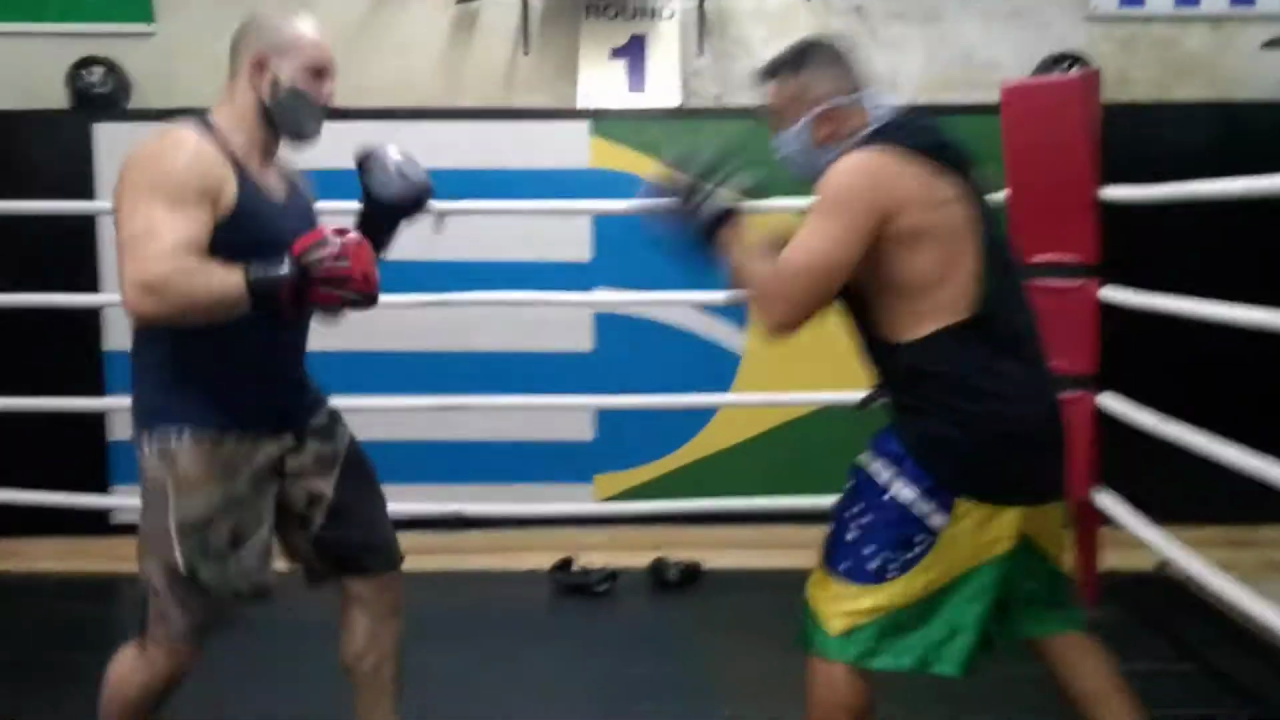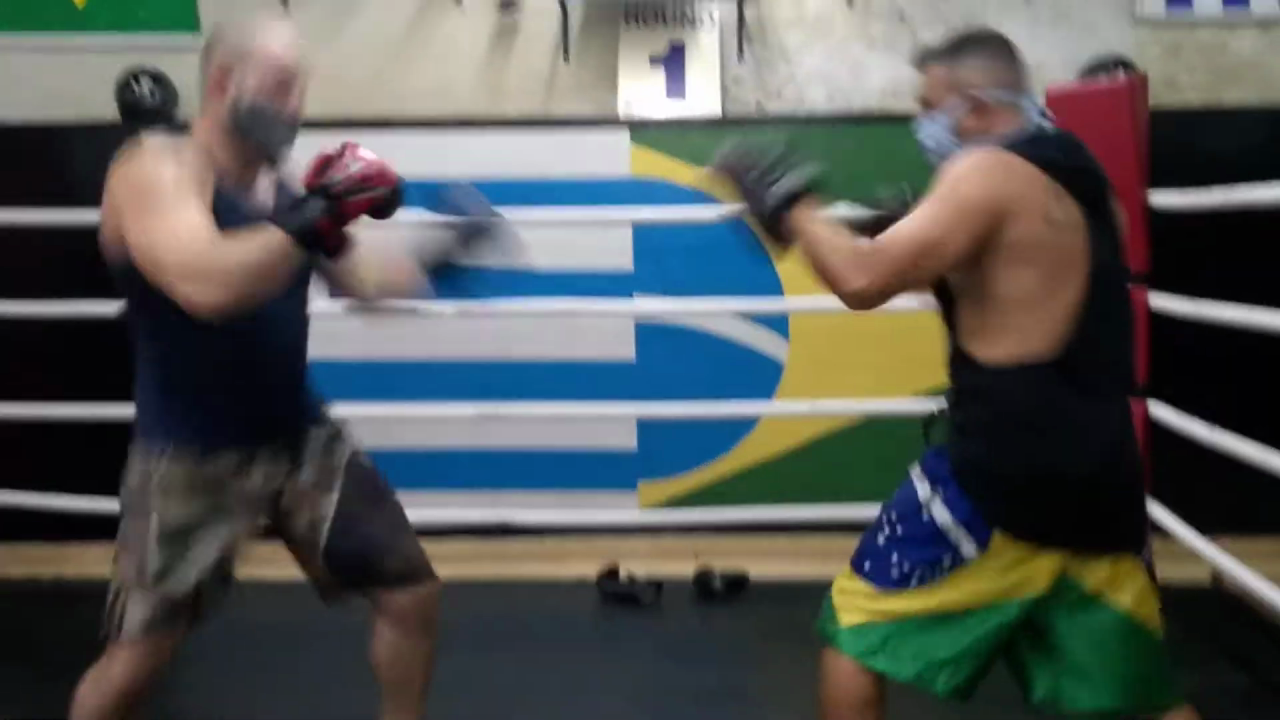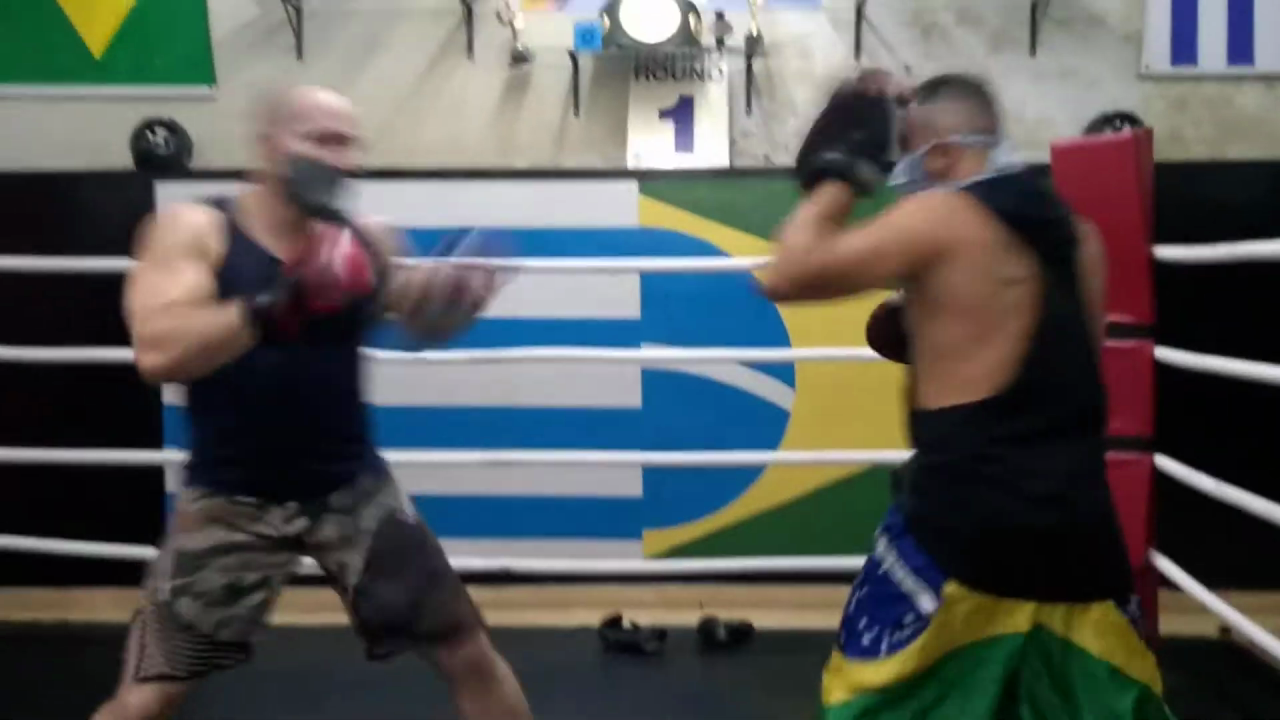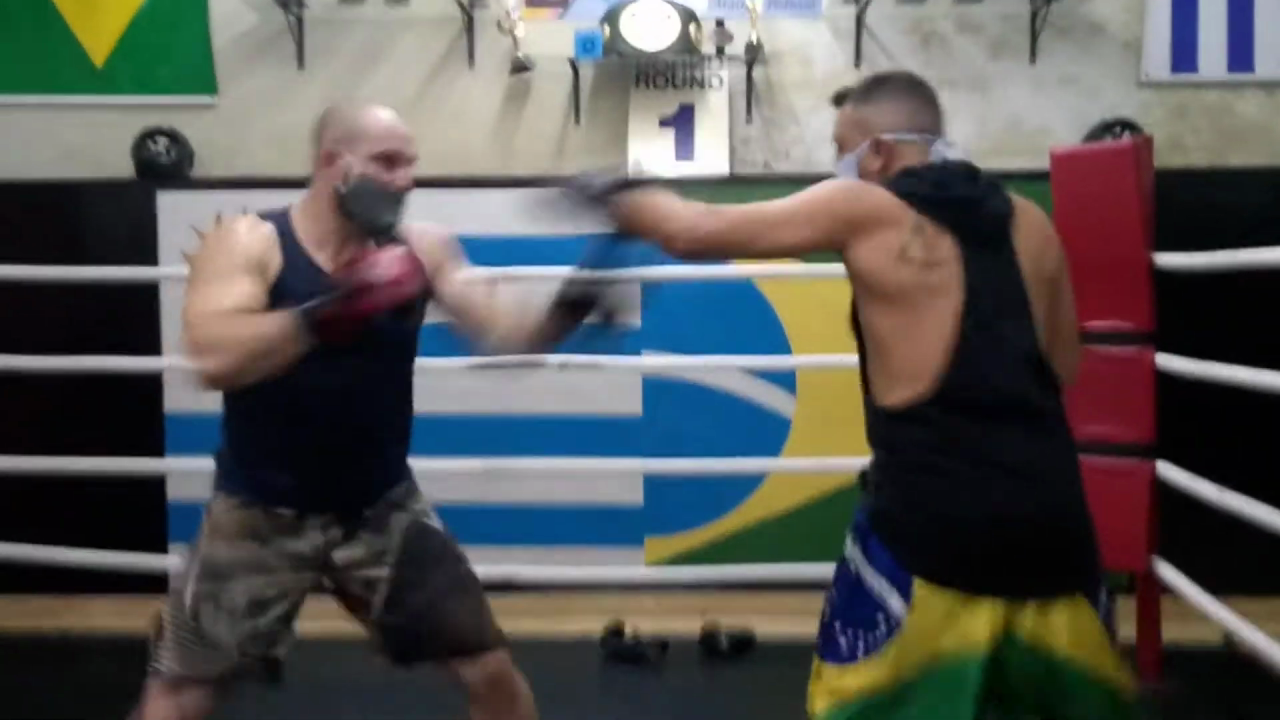
dt=0.2s
person 1, frame 1
left shoulder: (863, 174)
right shoulder: (931, 161)
left elbow: (778, 306)
left wrist: (725, 222)
right wrist: (792, 256)
left hip: (950, 440)
right hip: (1021, 425)
left knee: (839, 624)
right knee: (1048, 614)
person 1, frame 2
left shoulder: (994, 174)
right shoulder: (1079, 182)
left elbow: (863, 280)
left wrist: (788, 199)
left hip: (999, 468)
right hip: (1100, 474)
left knee: (855, 635)
person 1, frame 3
left shoulder: (937, 222)
right shoulder: (1074, 233)
left elbow: (789, 276)
left wrist: (834, 176)
left hip: (963, 523)
right hip: (1077, 525)
person 1, frame 4
left shoulder: (863, 208)
right shoulder: (1029, 223)
left elbow: (700, 231)
left wrist: (619, 195)
left hip: (937, 523)
right hip: (1051, 518)
person 2, frame 1
left shoulder: (284, 177)
right shoulder: (182, 157)
left elbow: (327, 294)
right elbow: (151, 291)
left wrist: (377, 220)
right wrist: (281, 279)
left hip: (299, 420)
right hip: (198, 435)
left knee: (376, 582)
right knee: (170, 646)
person 2, frame 2
left shoulder: (279, 181)
right shoulder: (153, 173)
left elbow: (359, 276)
right elbow: (204, 287)
left wrist: (440, 255)
right wrist: (312, 216)
left hip: (300, 440)
right hip: (191, 459)
left knee: (411, 595)
right knee: (137, 656)
person 2, frame 3
left shoulder: (355, 237)
right shoulder: (191, 231)
left elbow: (429, 319)
right elbow: (158, 355)
left wrist: (455, 286)
right wrist: (277, 299)
left hip: (348, 492)
right hip: (231, 501)
left knee: (466, 653)
person 2, frame 4
left shoulder: (411, 250)
right shoulder: (248, 243)
left elbow: (502, 330)
right elbow: (214, 358)
left wrist: (563, 313)
right wrist: (329, 310)
left hip: (382, 508)
right hip: (262, 517)
left knee: (489, 669)
